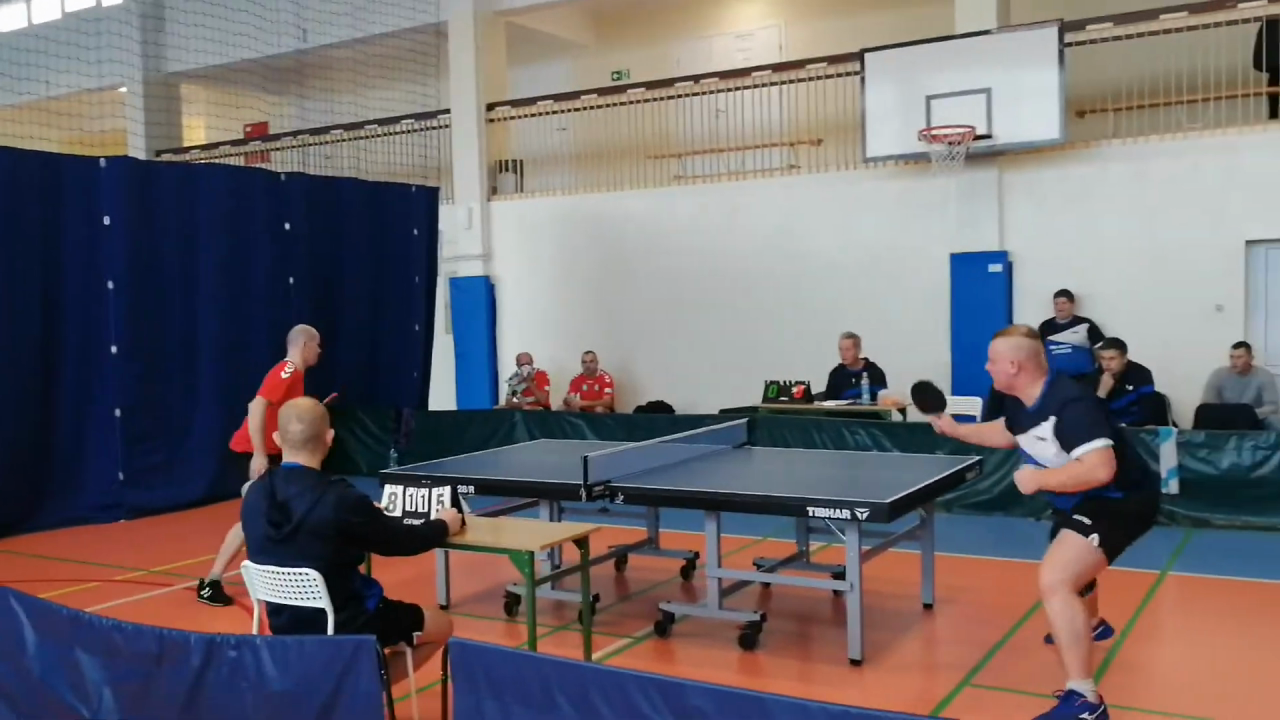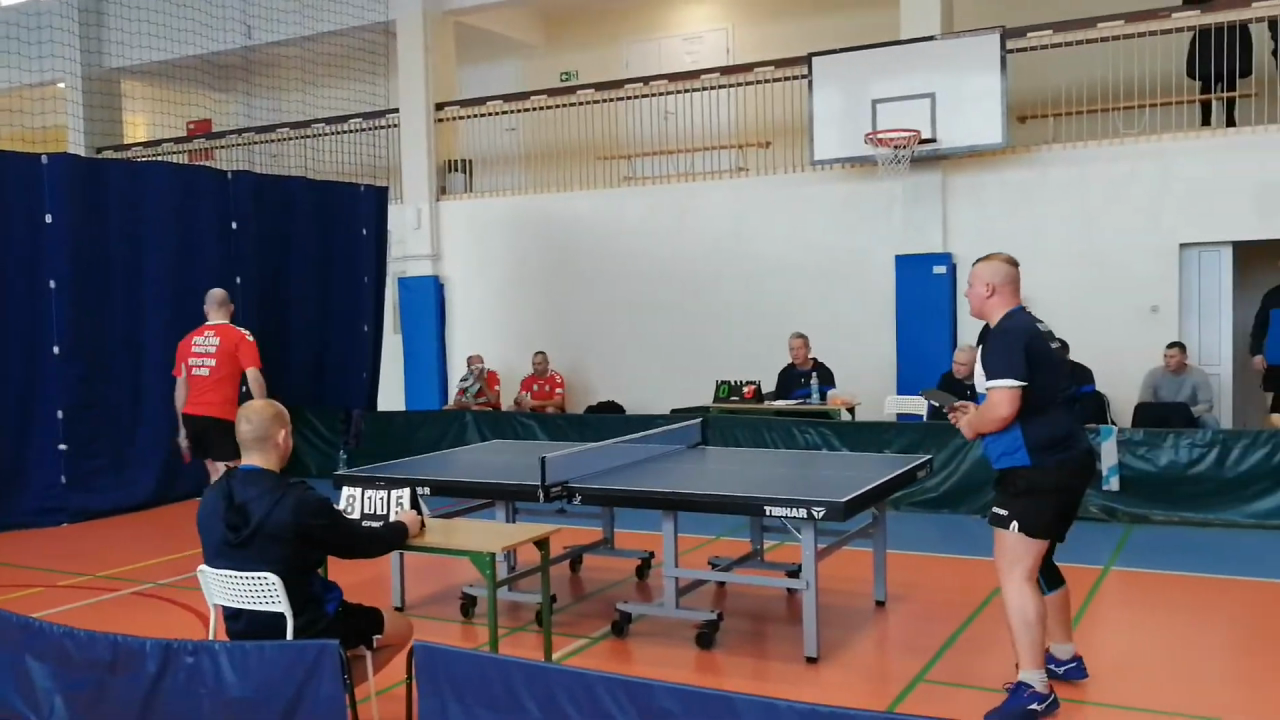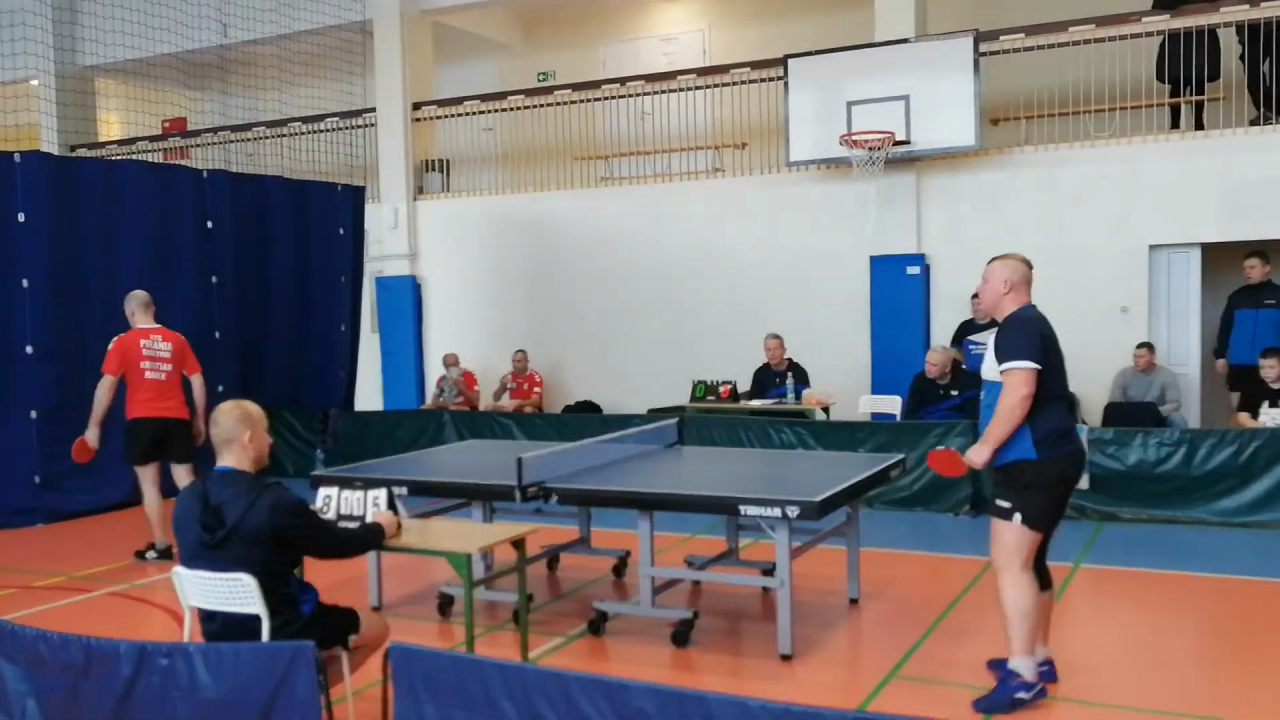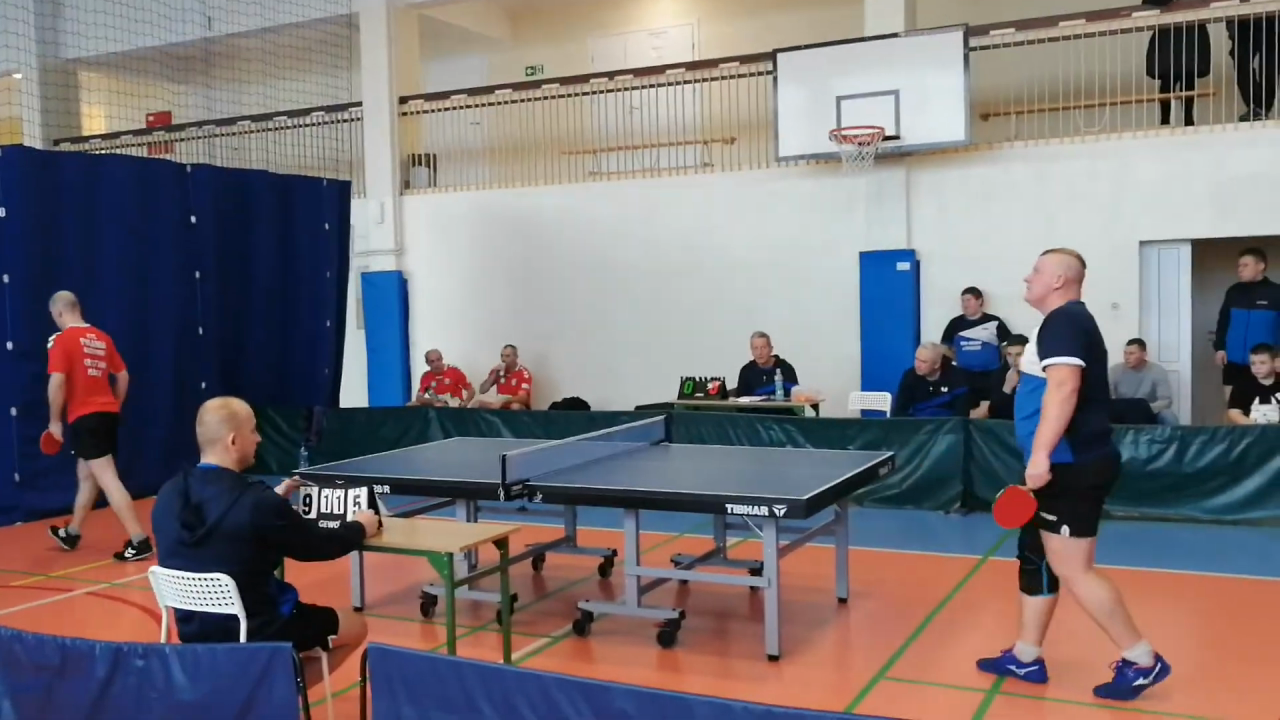
dt=0.4s
person 1, frame 1
left shoulder: (1072, 403)
right shoulder: (1019, 401)
left elbow: (1100, 468)
right elbow: (1004, 434)
left wrist: (1037, 479)
right wrist: (953, 429)
left hip: (1122, 502)
right hip: (1086, 503)
left knee: (1053, 581)
right knee: (1059, 570)
right ankle: (1087, 624)
person 1, frame 2
left shoulder: (1005, 335)
right shoulder: (1030, 328)
left elbow: (1004, 409)
left wrist: (971, 425)
right wrist: (978, 410)
left hip: (1036, 471)
right hip: (1065, 462)
left knee: (1014, 573)
right knee: (1036, 563)
right ankle: (1064, 657)
person 1, frame 3
left shoulder: (1017, 326)
right shoulder: (1031, 324)
left elbow: (1020, 393)
left wrist: (986, 446)
right wrist: (994, 444)
left hip: (1036, 464)
right hip: (1048, 460)
left knee: (1009, 563)
right knee: (1027, 560)
left ankle: (1022, 675)
right ankle: (1035, 658)
person 1, frame 4
left shoulder: (1064, 321)
right shoulder: (1068, 322)
left elbow: (1063, 389)
left wrist: (1040, 455)
right wrist: (1046, 457)
left hip: (1070, 466)
right hip: (1067, 463)
left knee: (1071, 568)
right knee: (1034, 558)
left ankle: (1141, 659)
right ankle: (1026, 656)
person 2, frame 1
left shoulder: (255, 495)
right shoulder: (339, 499)
right elbow: (400, 542)
left wrist: (363, 514)
right wrist: (442, 526)
left hip: (285, 623)
right hip: (340, 625)
right knee: (441, 625)
person 2, frame 2
left shoulder: (212, 499)
right shoulder: (298, 502)
right elbow: (361, 544)
left wrist: (326, 519)
right wrist: (402, 528)
right hip: (300, 629)
right knee: (401, 628)
person 2, frame 3
left shoulder: (188, 499)
right shoulder: (274, 503)
right elbow: (338, 545)
left wrist: (304, 520)
right wrist: (378, 528)
right hip: (275, 631)
right knee: (376, 628)
person 2, frame 4
left shoulder: (169, 494)
right shoulder: (257, 502)
right elbow: (318, 546)
right wrist: (359, 528)
right hip: (253, 632)
right knee: (355, 626)
person 3, frame 1
left shoulder: (293, 374)
right shoulder: (287, 373)
right elbow: (257, 406)
right wrist: (258, 454)
left hip: (272, 453)
right hip: (250, 453)
right ankle: (211, 581)
person 3, frame 2
left shoulder: (188, 341)
right shoulder: (241, 337)
left elbow: (180, 387)
right elbow: (253, 377)
left wrist: (182, 428)
left hip: (192, 418)
right hip: (220, 419)
left knee: (218, 478)
person 3, frame 3
left shoulder: (122, 342)
right shoulder: (177, 340)
left elbow: (107, 385)
right elbow: (197, 382)
left wrist: (93, 426)
right wrist: (199, 421)
left hip: (141, 421)
right hip: (177, 420)
left knee: (149, 486)
right knee: (186, 483)
left ankle: (161, 547)
person 3, frame 4
left shoulder: (60, 340)
right shoulder: (103, 338)
left elbow: (56, 383)
right elbow: (123, 376)
left wrist: (55, 420)
left hip: (84, 417)
right hip: (108, 414)
left knee: (108, 480)
right knee: (85, 474)
left ankle: (139, 540)
right ankle: (72, 532)
